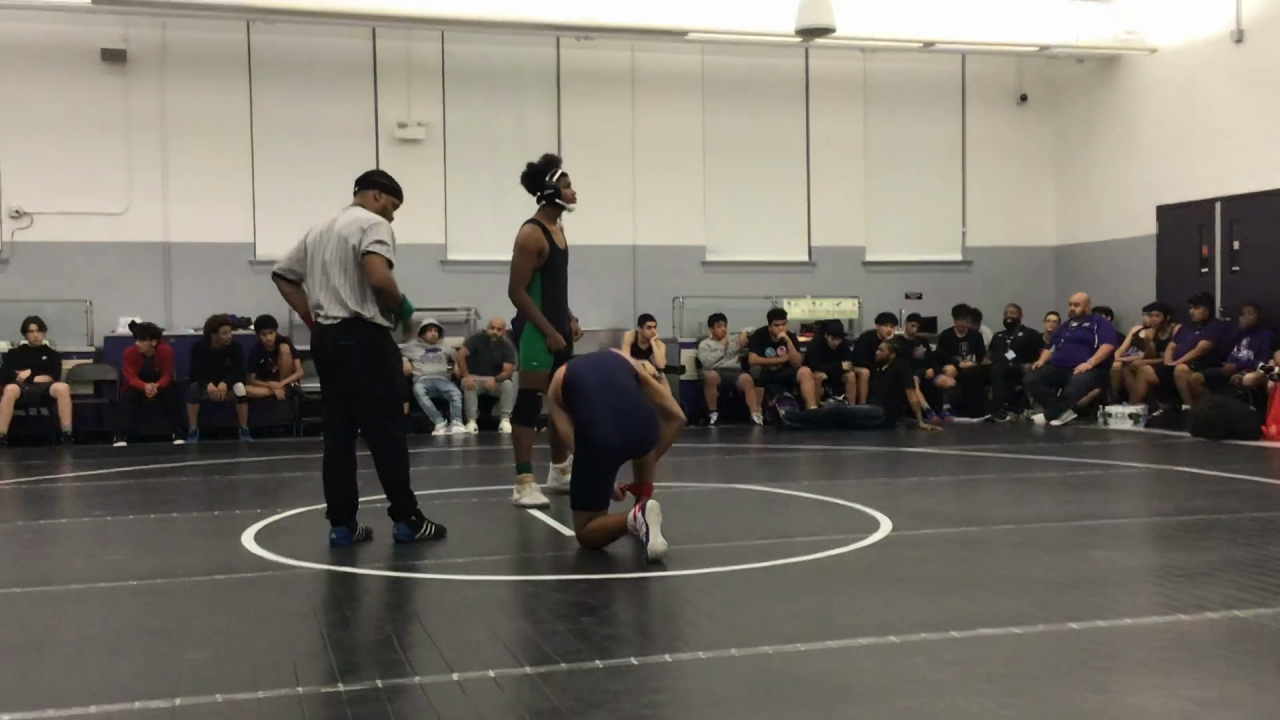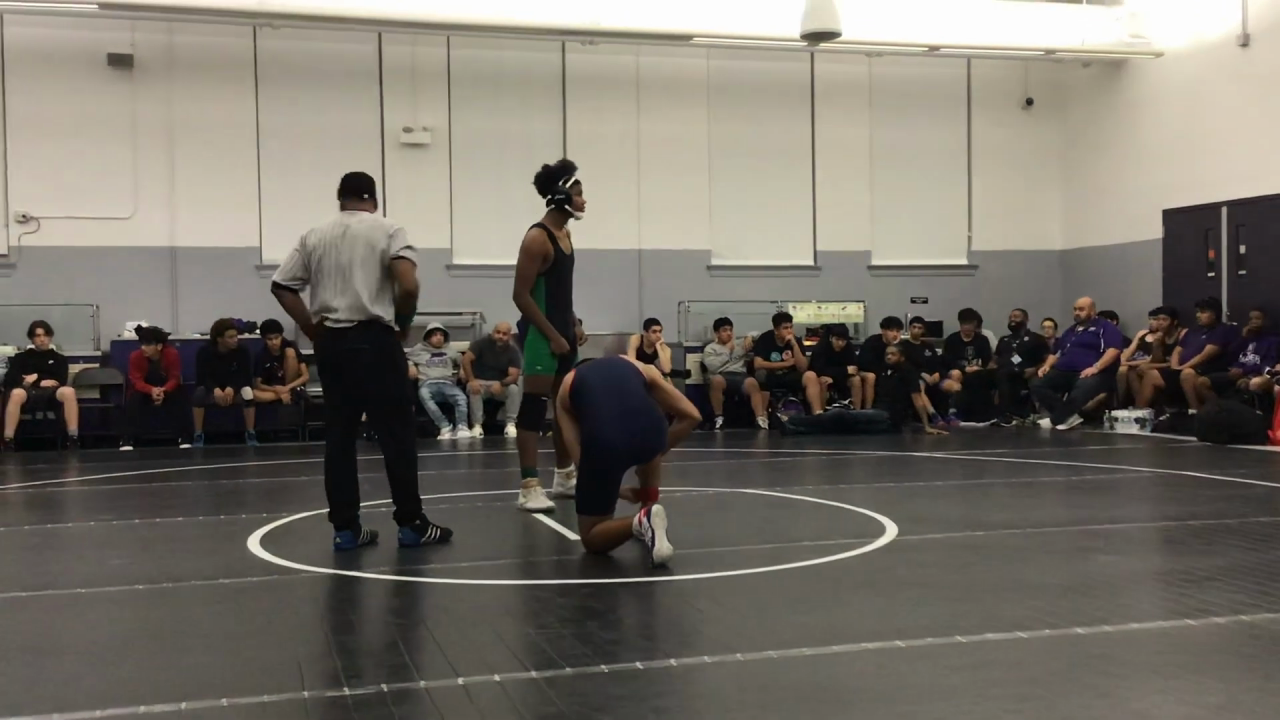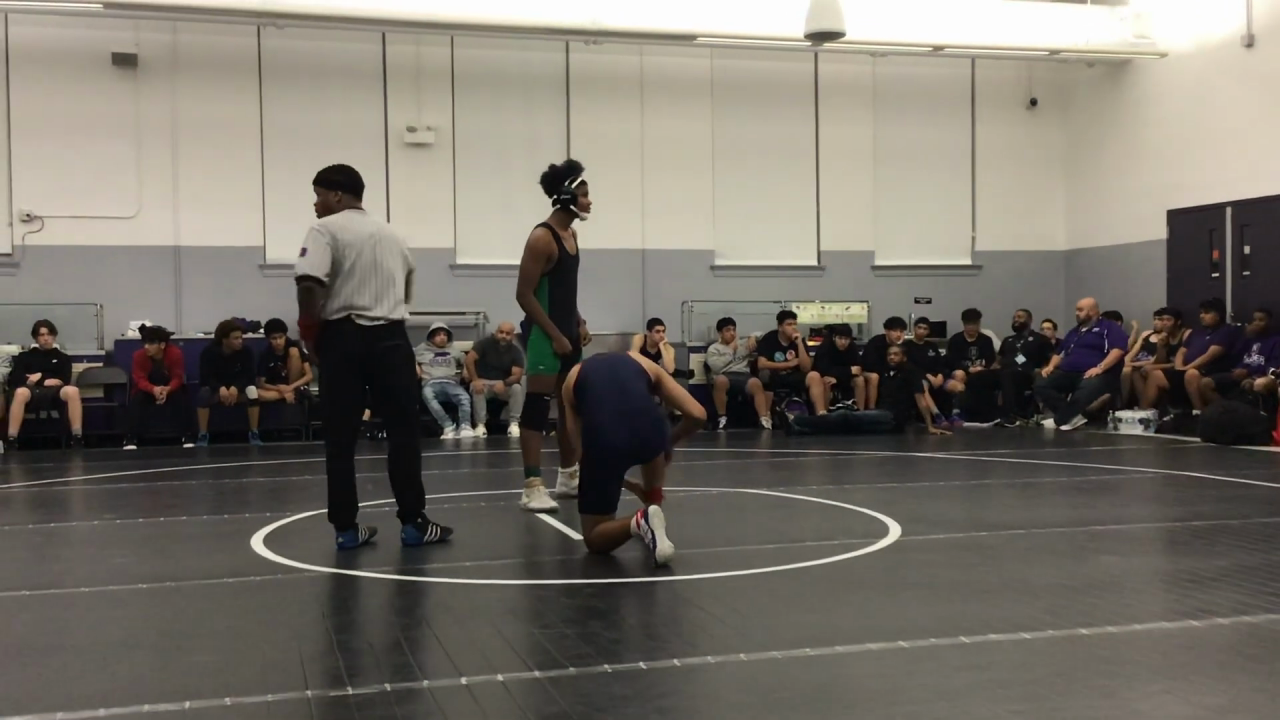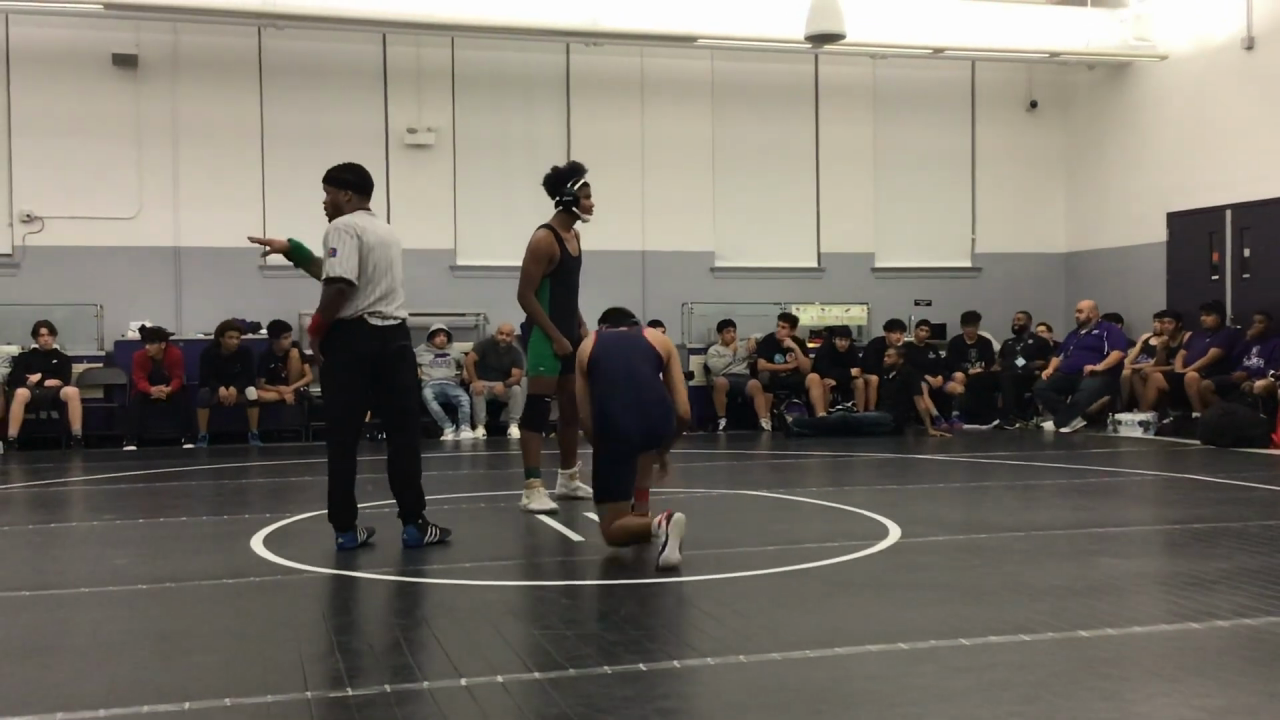
dt=0.4s
person 1, frame 1
left shoulder: (318, 230)
right shoulder: (372, 224)
left elbow: (282, 275)
right elbow: (379, 279)
left wrist: (312, 318)
right wrist: (402, 309)
left hip: (326, 338)
right hip: (363, 338)
left knee: (338, 433)
right knee: (386, 431)
left ankle: (342, 523)
right ankle: (406, 519)
person 1, frame 2
left shoulder: (314, 236)
right shoulder: (387, 229)
left elbow: (282, 287)
right elbow: (408, 284)
left wrist: (313, 328)
right wrist: (404, 319)
left hip: (331, 343)
right hip: (373, 341)
left knee: (339, 436)
right knee: (396, 434)
left ankle: (345, 527)
right ankle: (411, 523)
person 1, frame 3
left shoulder: (325, 230)
right shoulder: (390, 235)
left elbow: (309, 282)
left wrist: (309, 326)
left hip: (341, 338)
right hip: (390, 338)
left knee: (340, 437)
right knee: (403, 432)
left ankle: (345, 527)
right ankle: (414, 522)
person 1, frame 4
left shoulder: (344, 227)
right shoulder: (386, 231)
left elbow: (339, 284)
left wrist: (317, 327)
right wrist: (291, 249)
left hip: (350, 339)
right hip: (394, 337)
left knee: (343, 438)
right knee: (403, 433)
left ankle: (345, 528)
right ankle: (413, 523)
person 2, frame 1
left shoulder: (557, 227)
right shoulder: (531, 234)
right elbow: (517, 292)
left wrist: (569, 319)
right wrist: (548, 332)
left hip: (558, 327)
right hip: (536, 331)
right knee: (529, 402)
left ankle: (560, 472)
right ankle: (524, 483)
person 2, frame 2
left shoulder: (565, 233)
right shoulder: (537, 238)
right elbow: (521, 295)
left wrist: (574, 324)
right wrist: (552, 335)
left hip: (563, 331)
right hip: (541, 334)
right knee: (534, 406)
left ankle: (565, 476)
right ankle: (529, 487)
person 2, frame 3
left shoulder: (571, 234)
right shoulder: (542, 238)
right elbow: (524, 294)
left wrist: (579, 323)
right wrist: (554, 335)
left hip: (567, 331)
right hip: (545, 334)
right knee: (537, 406)
left ankle: (568, 476)
right ankle: (532, 487)
person 2, frame 4
left shoulder: (574, 235)
right shoulder: (544, 239)
right elbow: (525, 295)
left wrist: (580, 325)
right wrist: (554, 336)
left hip: (569, 332)
right hip: (545, 335)
left knee: (572, 407)
right knee: (538, 408)
left ankle: (568, 478)
right ankle: (532, 489)
person 3, frame 1
left shoulder: (559, 380)
right shoulder: (625, 359)
left elbow: (575, 442)
right elbow: (676, 417)
left wrist: (607, 486)
right wrist: (652, 460)
left hip: (597, 436)
right hip: (643, 426)
left knee: (585, 534)
left ankle: (635, 518)
right ankle: (642, 508)
person 3, frame 2
left shoulder: (568, 384)
right shoulder: (634, 365)
left elbow: (581, 458)
right elbow: (691, 415)
left wrist: (618, 491)
right wrist: (657, 451)
left hip: (603, 442)
right hip: (649, 431)
left knee: (592, 539)
left ankle: (641, 521)
right ankle: (648, 512)
person 3, frame 3
left shoulder: (575, 376)
right shoulder: (643, 362)
left elbow: (583, 452)
right elbow: (697, 415)
left wrist: (629, 484)
right wrist: (668, 444)
left hip: (604, 441)
right hip: (650, 432)
left knee: (594, 538)
left ankle: (640, 522)
right ankle: (653, 513)
person 3, frame 4
left shoulder: (588, 345)
right shoulder: (659, 339)
left elbow: (586, 421)
right elbow: (683, 413)
left wrist: (609, 456)
right wrist: (662, 450)
left hip: (616, 425)
right hip: (659, 421)
left knee: (613, 531)
left ankle: (659, 524)
right ankle: (640, 513)
